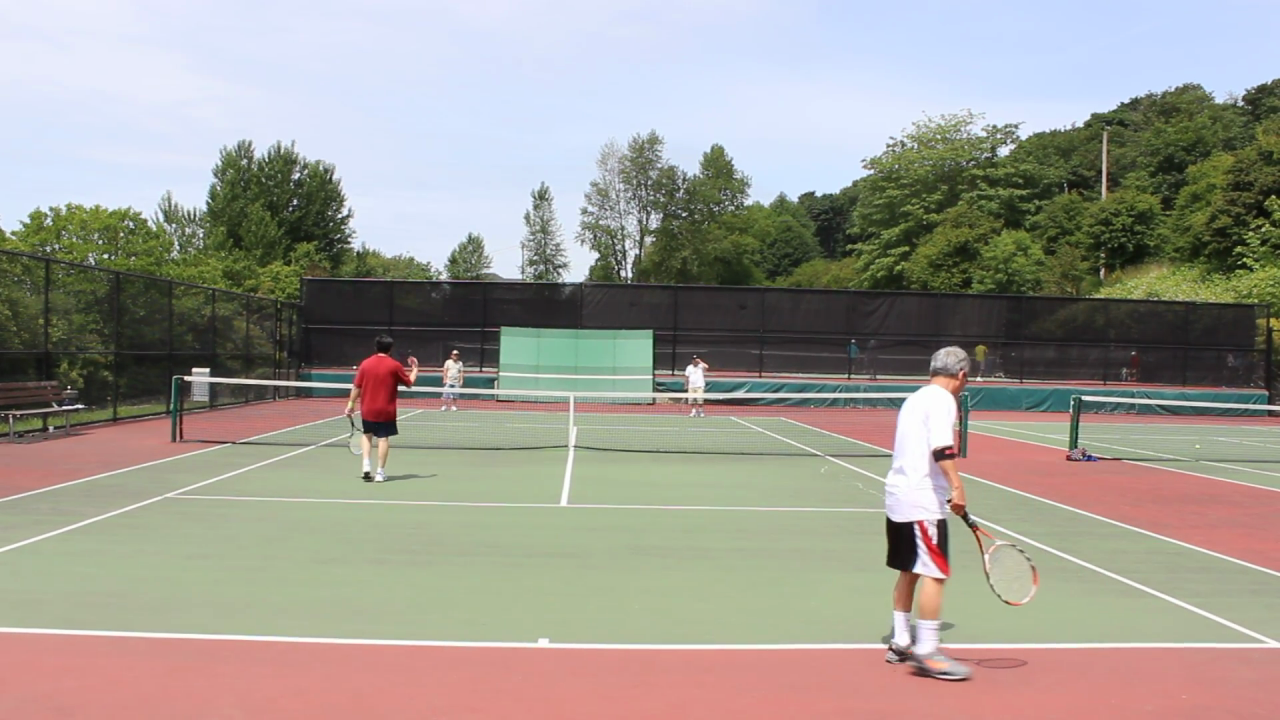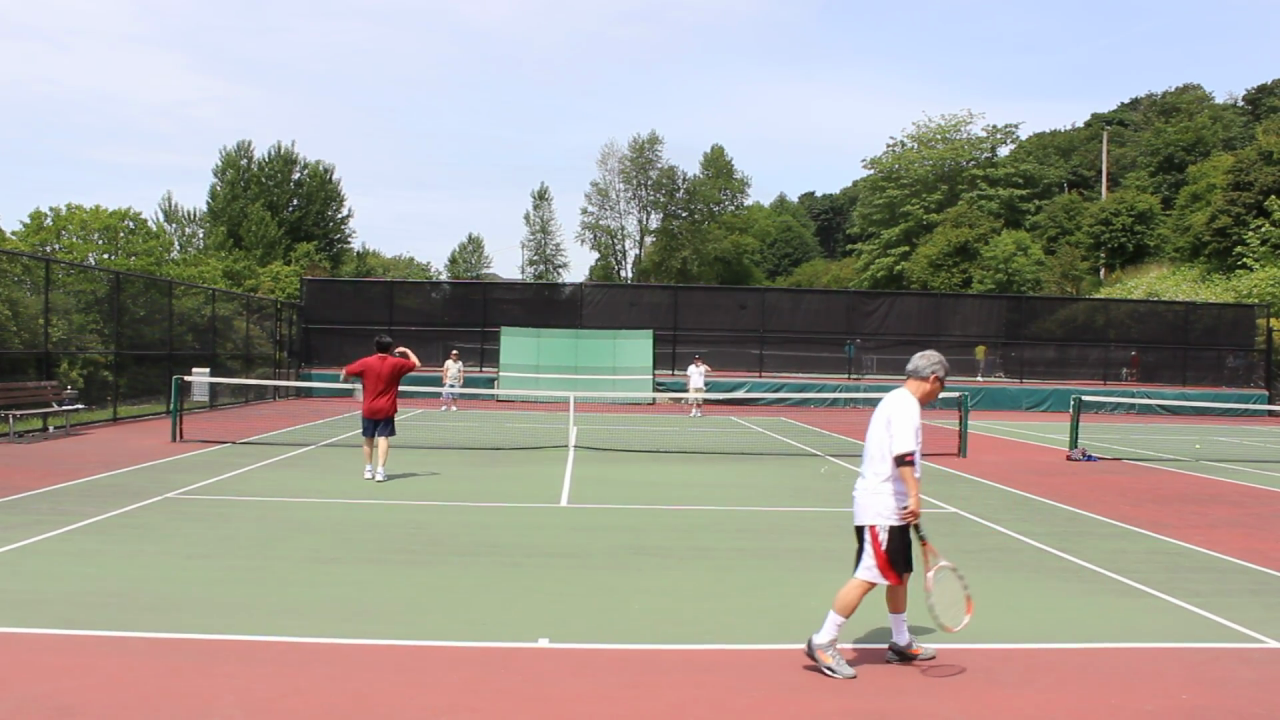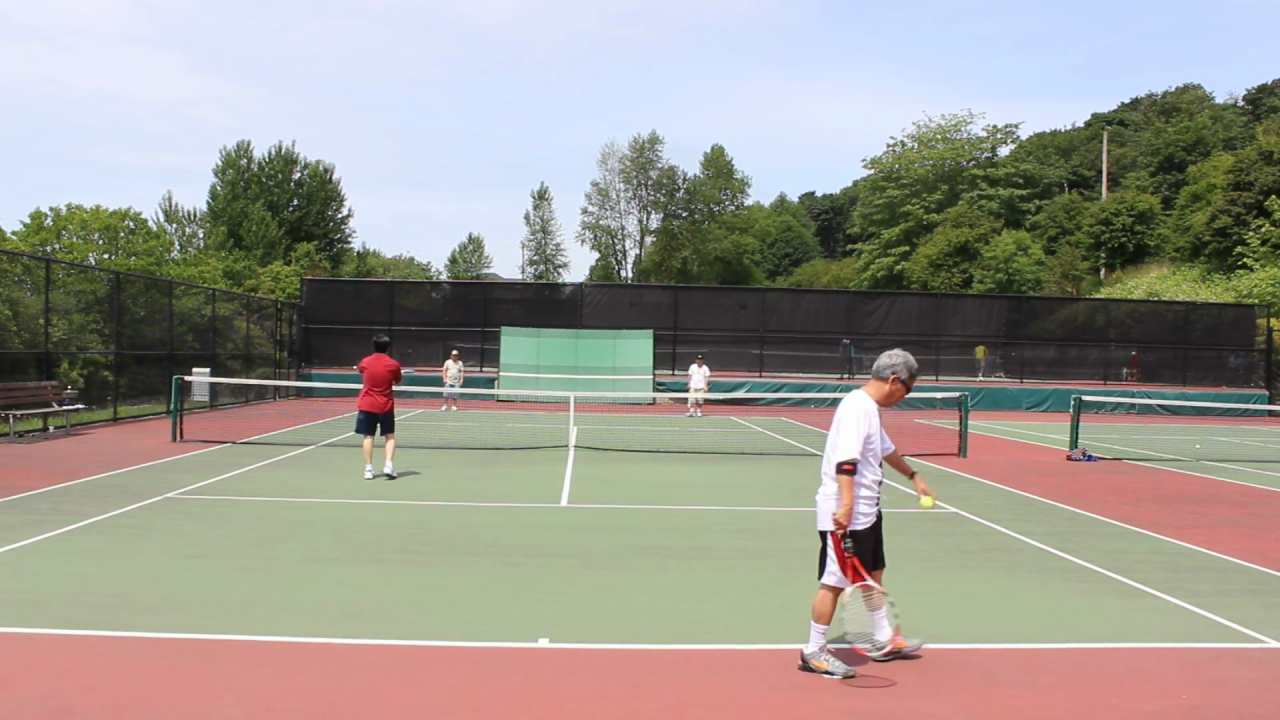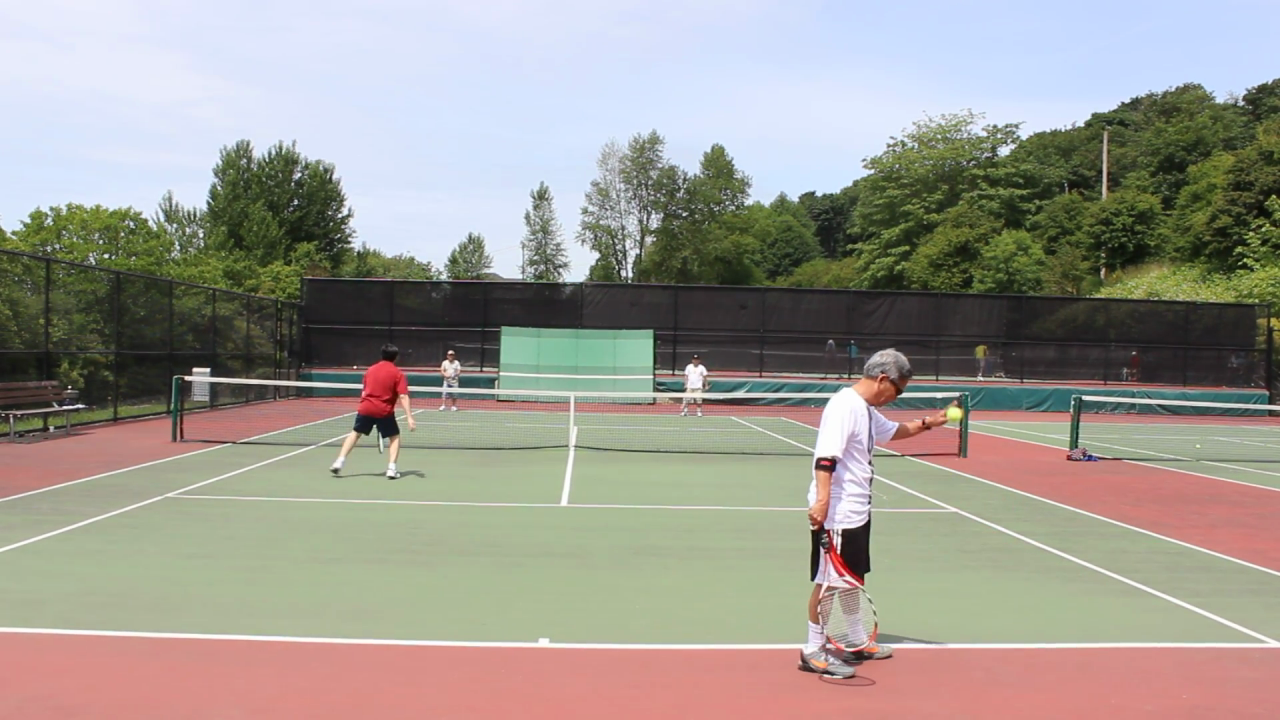
dt=0.4s
person 1, frame 1
left shoulder: (915, 399)
right shoulder: (942, 399)
right elbow: (942, 448)
right wrist: (956, 487)
left hip: (901, 495)
right hip: (921, 501)
left knee: (910, 572)
right knee: (933, 574)
left ankle: (901, 643)
right ankle: (929, 651)
person 1, frame 2
left shoulder: (896, 401)
right shoulder: (906, 404)
right elbow: (902, 455)
left wrist: (910, 496)
right wrist: (913, 496)
left hip: (888, 504)
right hip: (882, 506)
left knee: (899, 574)
right knee: (867, 576)
left ankle: (902, 643)
right ankle: (822, 643)
person 1, frame 3
left shoulder: (869, 408)
right shoulder: (857, 407)
left elbow: (887, 449)
right elbow: (845, 461)
left wrist: (913, 476)
right wrist: (845, 505)
left hip: (866, 510)
right hip: (843, 513)
left knee: (873, 572)
right knee: (834, 581)
left ankle: (886, 639)
right ankle: (813, 652)
person 1, frame 4
left shoulder: (866, 408)
right shoulder: (845, 405)
left elbow: (890, 430)
right elbow: (826, 456)
left wrist: (930, 422)
right wrist: (821, 500)
left hip: (856, 511)
right hip: (836, 513)
left knee: (853, 578)
right knee: (828, 582)
right ankle: (813, 652)
